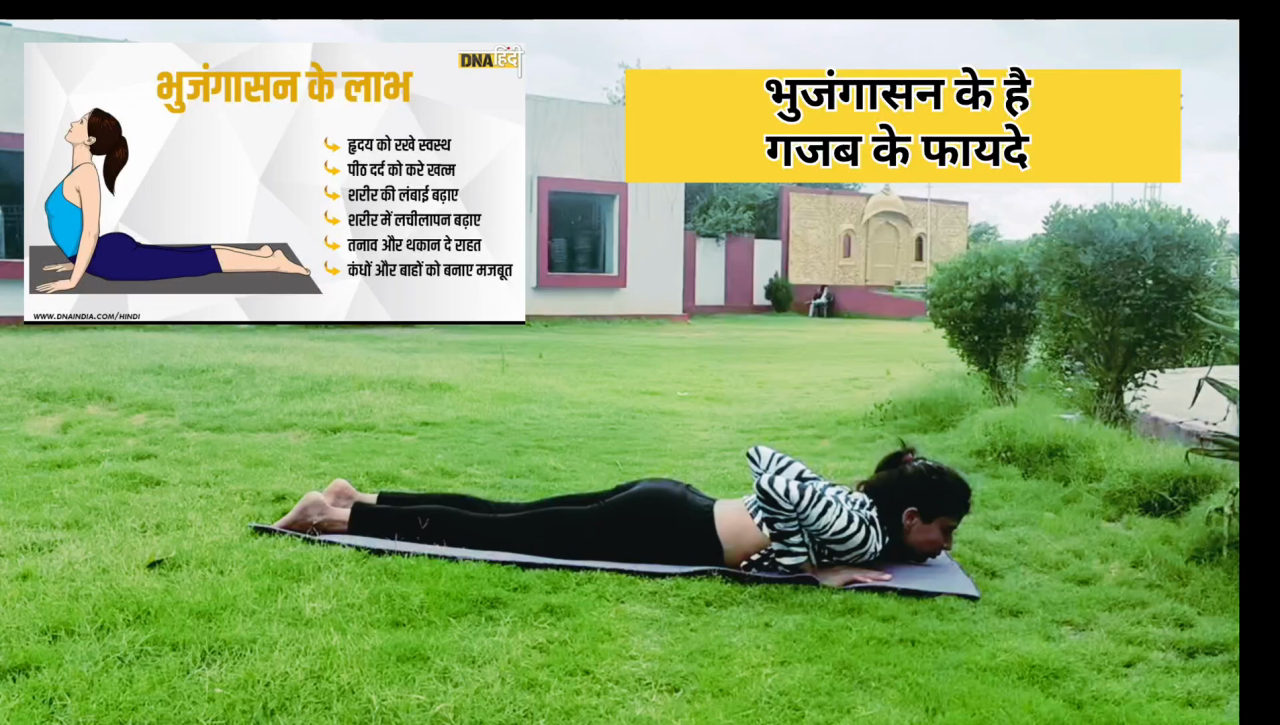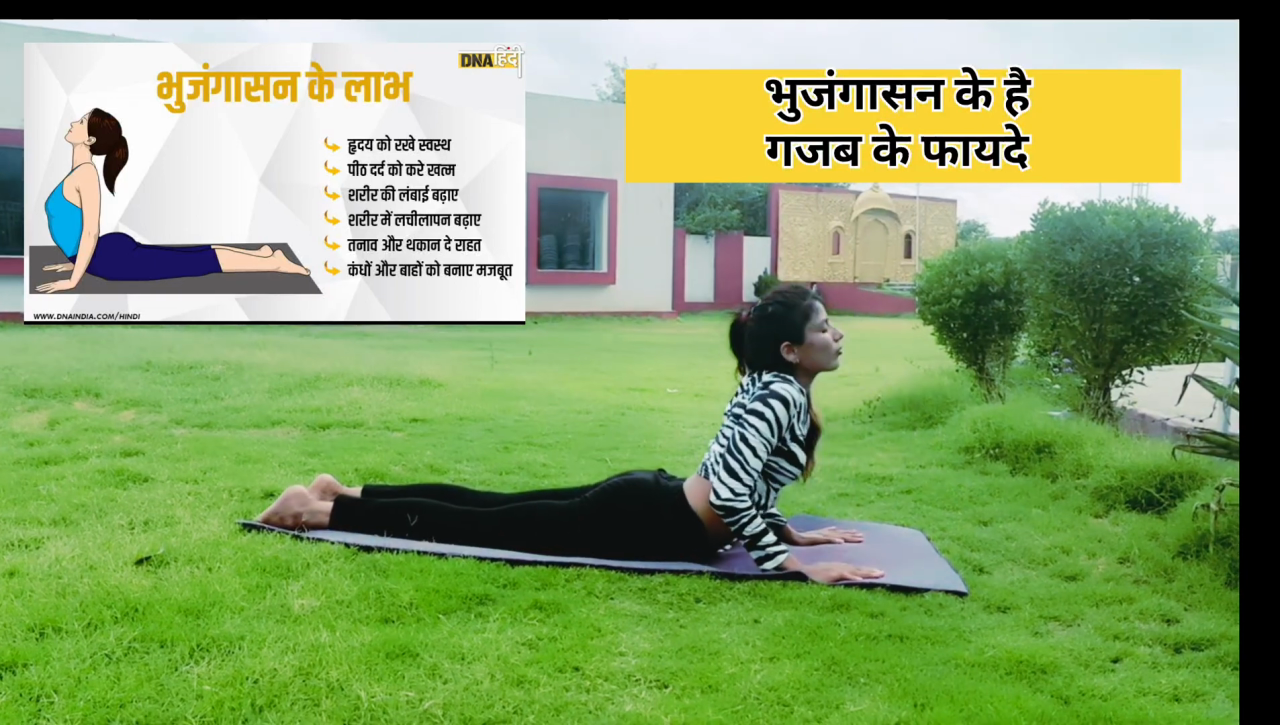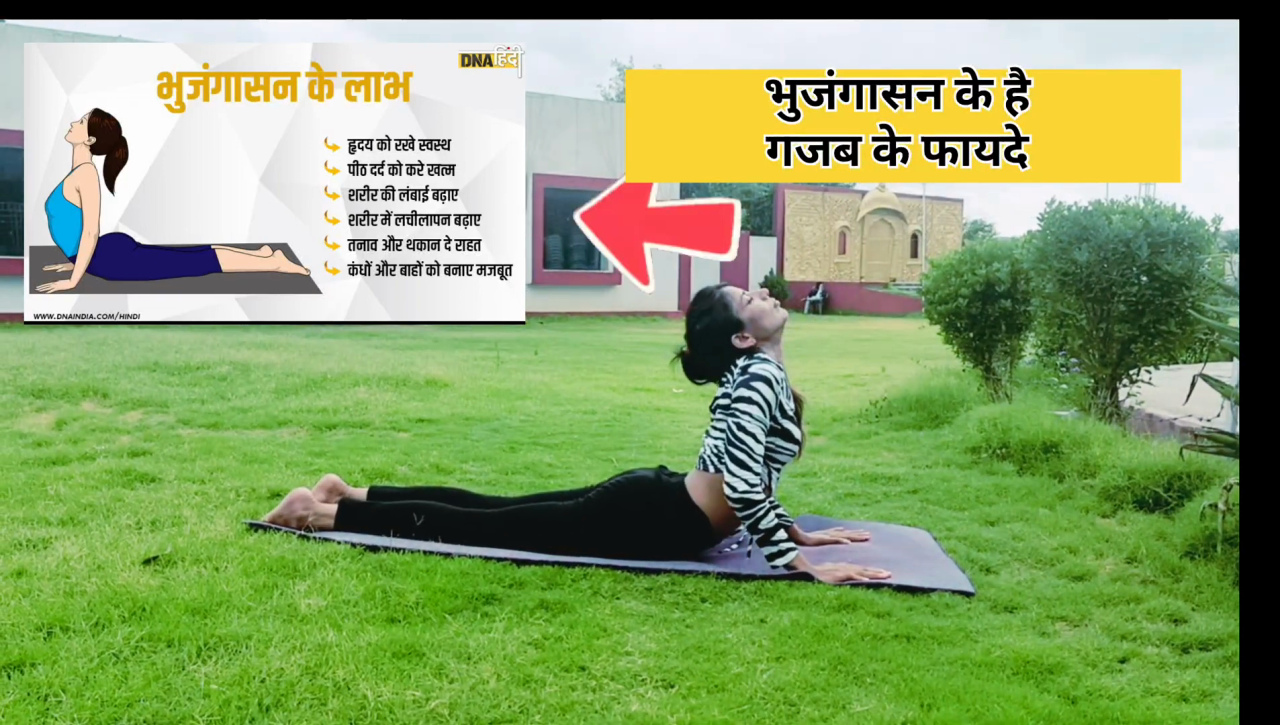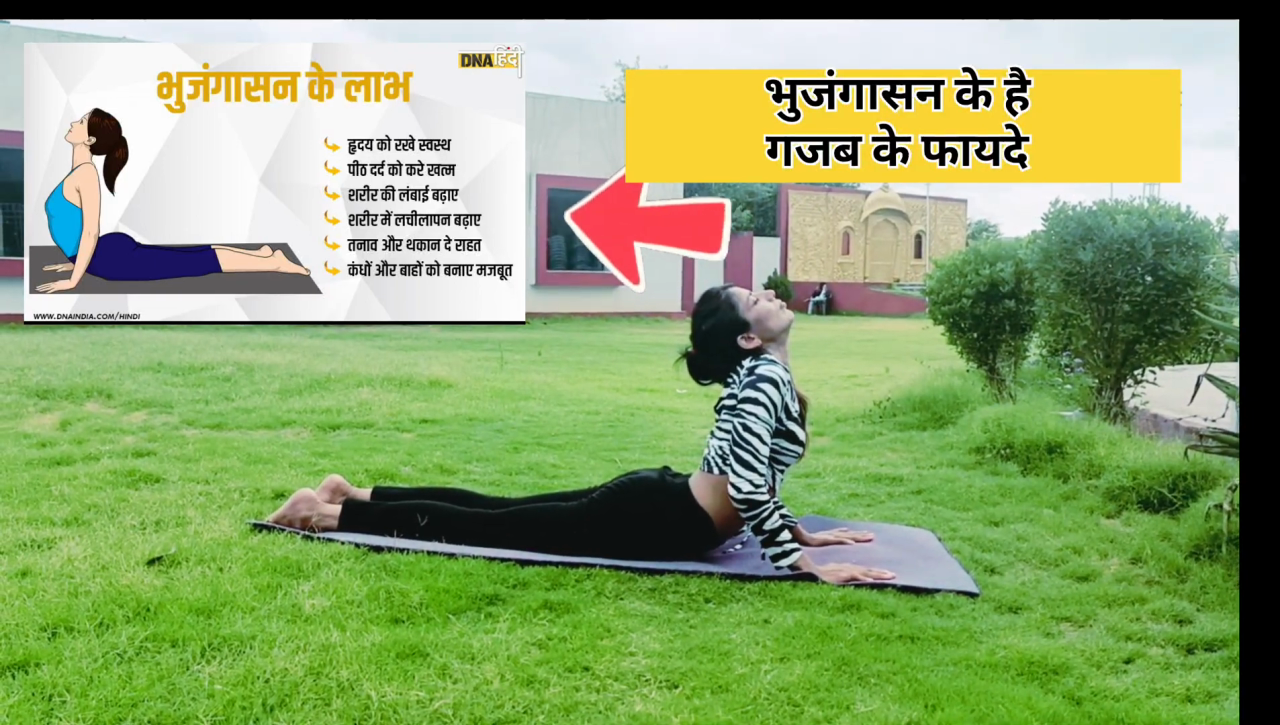
dt=1s
person 1, frame 1
left shoulder: (856, 503)
right shoulder: (865, 532)
left elbow: (764, 457)
right elbow: (777, 491)
right wrist: (814, 567)
left hip: (667, 510)
right hip: (665, 530)
left knee: (503, 513)
right knee: (489, 531)
left ankle: (356, 498)
right ankle: (335, 515)
person 1, frame 2
left shoulder: (772, 385)
right shoulder: (780, 395)
right elbow: (731, 496)
left wrist: (791, 533)
right wrist: (793, 565)
left hip: (646, 503)
right hip: (646, 525)
left knee: (490, 506)
right knee: (473, 524)
left ankle: (343, 492)
right ankle: (317, 510)
person 1, frame 3
left shoulder: (755, 374)
right shoulder: (759, 377)
left elbow: (748, 474)
right elbow: (742, 485)
left wrist: (796, 531)
right wrist: (801, 564)
left hip: (649, 499)
right hip: (650, 520)
left knee: (494, 508)
right knee: (477, 525)
left ankle: (350, 493)
right ankle: (324, 512)
person 1, frame 4
left shoulder: (758, 373)
right shoulder: (765, 378)
left elbow: (752, 473)
right elbow: (747, 486)
left wrist: (799, 531)
right wrist: (806, 564)
left hip: (653, 499)
right hip: (654, 521)
left knee: (497, 509)
right knee: (483, 527)
left ankle: (354, 495)
right ankle: (327, 513)
person 2, frame 1
left shoulder: (86, 173)
right shoulder: (79, 171)
left elbow: (91, 232)
left wrist: (73, 280)
right wrist: (75, 261)
left hip: (114, 258)
right hip: (109, 254)
left knee: (199, 261)
left ankle: (272, 262)
person 2, frame 2
left shoulder: (85, 173)
right shoulder: (79, 171)
left elbow: (91, 232)
left wrist: (74, 280)
right wrist: (76, 260)
left hip: (114, 258)
right hip: (110, 254)
left knee: (198, 261)
left ankle: (273, 263)
person 2, frame 3
left shoulder: (86, 173)
right shoulder: (79, 171)
left elbow: (91, 232)
left wrist: (74, 280)
right wrist: (76, 261)
left hip: (114, 258)
right hip: (110, 254)
left knee: (197, 262)
left ankle: (273, 263)
person 2, frame 4
left shoulder: (86, 173)
right shoulder: (79, 171)
left elbow: (91, 232)
left wrist: (73, 280)
right wrist: (75, 261)
left hip: (115, 258)
right hip: (110, 254)
left knee: (198, 262)
left ankle: (273, 262)
